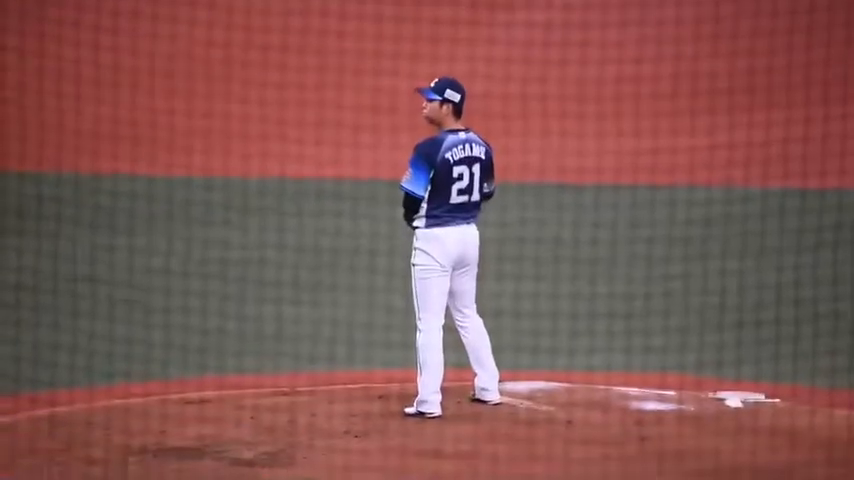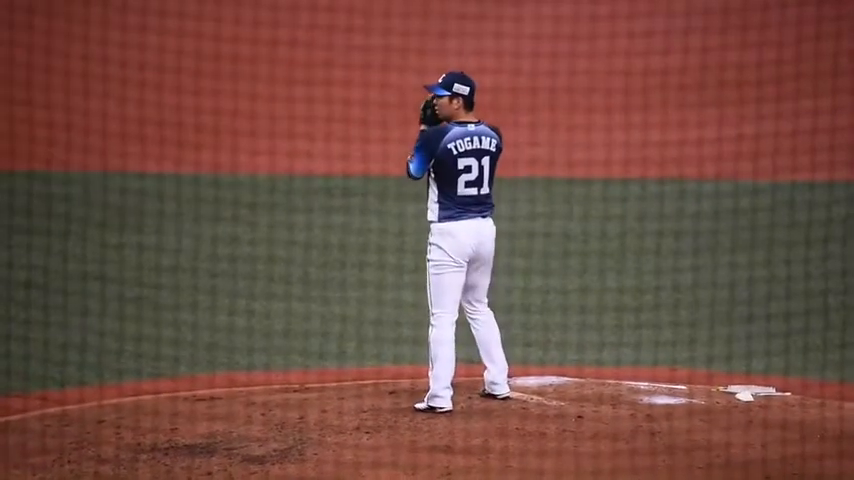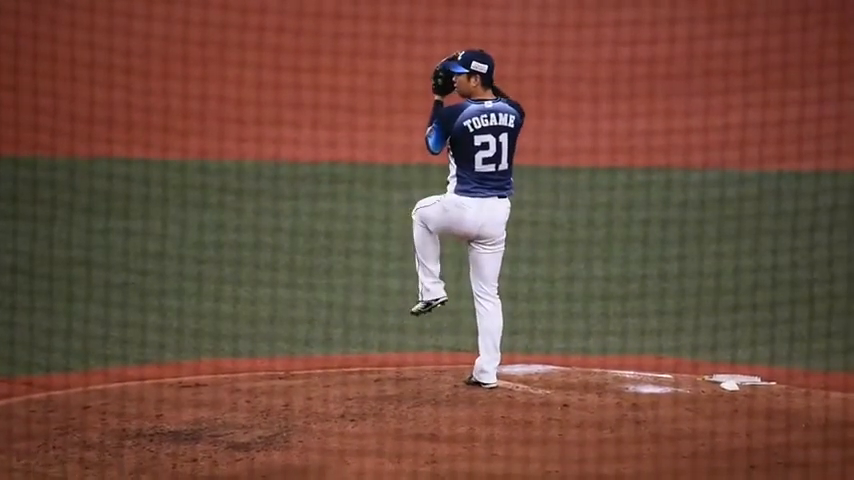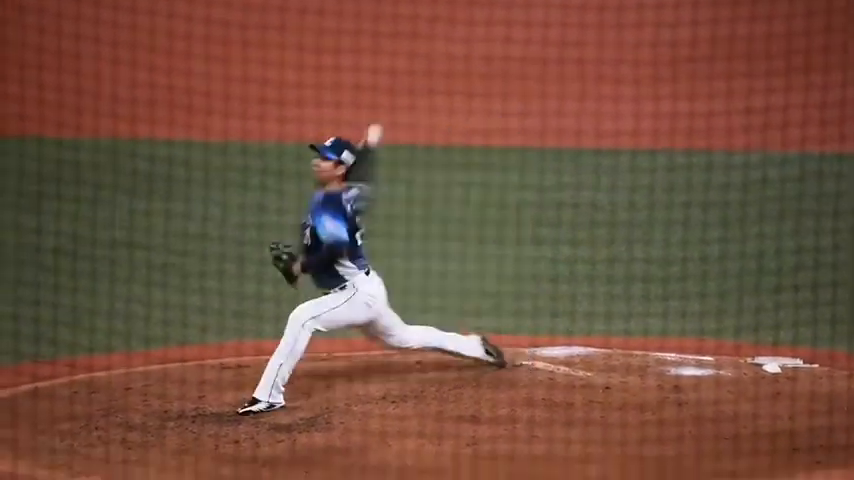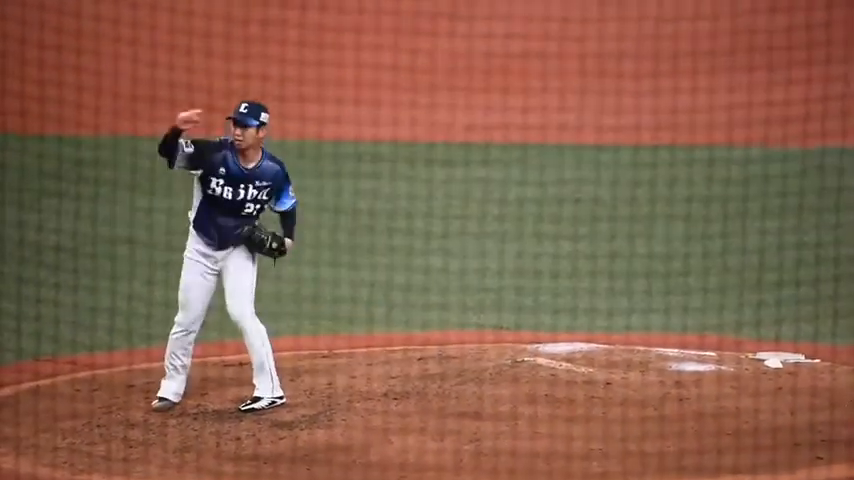
dt=1s
person 1, frame 1
left shoulder: (430, 148)
right shoulder: (481, 146)
left elbow: (412, 198)
right elbow: (487, 193)
left wrist: (412, 220)
left hip: (434, 239)
right hip: (468, 236)
left knee: (429, 322)
right knee: (467, 314)
left ankle: (428, 402)
right ankle: (488, 388)
person 1, frame 2
left shoulder: (435, 137)
right shoulder: (493, 136)
left elbow: (413, 171)
left hip: (450, 234)
right hip: (484, 230)
left knee: (442, 317)
right knee: (478, 308)
left ankle: (439, 397)
right ankle: (498, 383)
person 1, frame 3
left shoulder: (454, 113)
right shoulder: (514, 112)
left elbow: (433, 145)
left wrist: (438, 98)
right wrist: (488, 83)
left hip: (462, 209)
right hip: (497, 212)
left knee: (422, 211)
right knee: (487, 294)
left ankle: (431, 289)
right ankle: (487, 372)
person 1, frame 4
left shoulder: (326, 203)
right shoulder: (343, 195)
left elbow: (332, 250)
left wrist: (300, 265)
left hip: (357, 294)
right hip: (362, 293)
right knee: (402, 337)
left ankle: (268, 394)
right ankle: (476, 346)
person 1, frame 5
left shoulder: (274, 171)
right shoulder: (213, 153)
left elbow: (287, 206)
right elbow: (167, 151)
left wrist: (288, 237)
right wrist: (177, 129)
left hip: (239, 251)
right hip: (201, 249)
left knee: (242, 314)
right knee: (186, 322)
left ankle: (270, 390)
right ankle: (171, 389)
